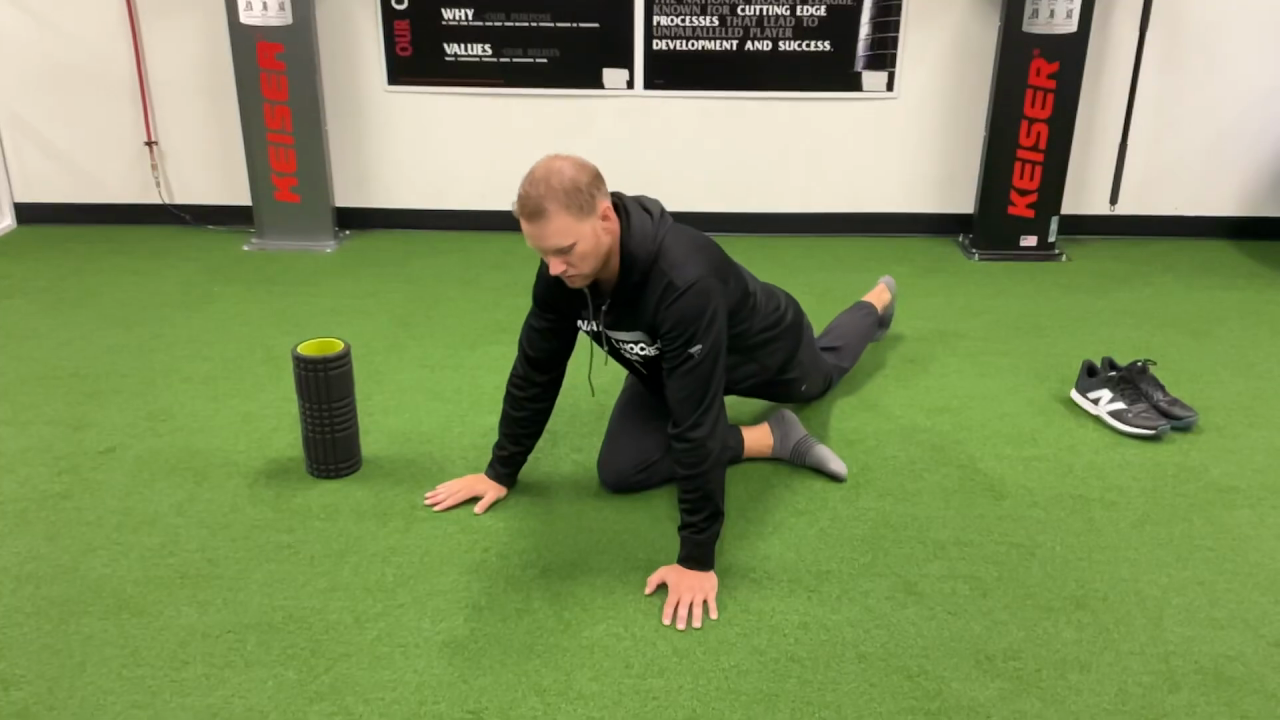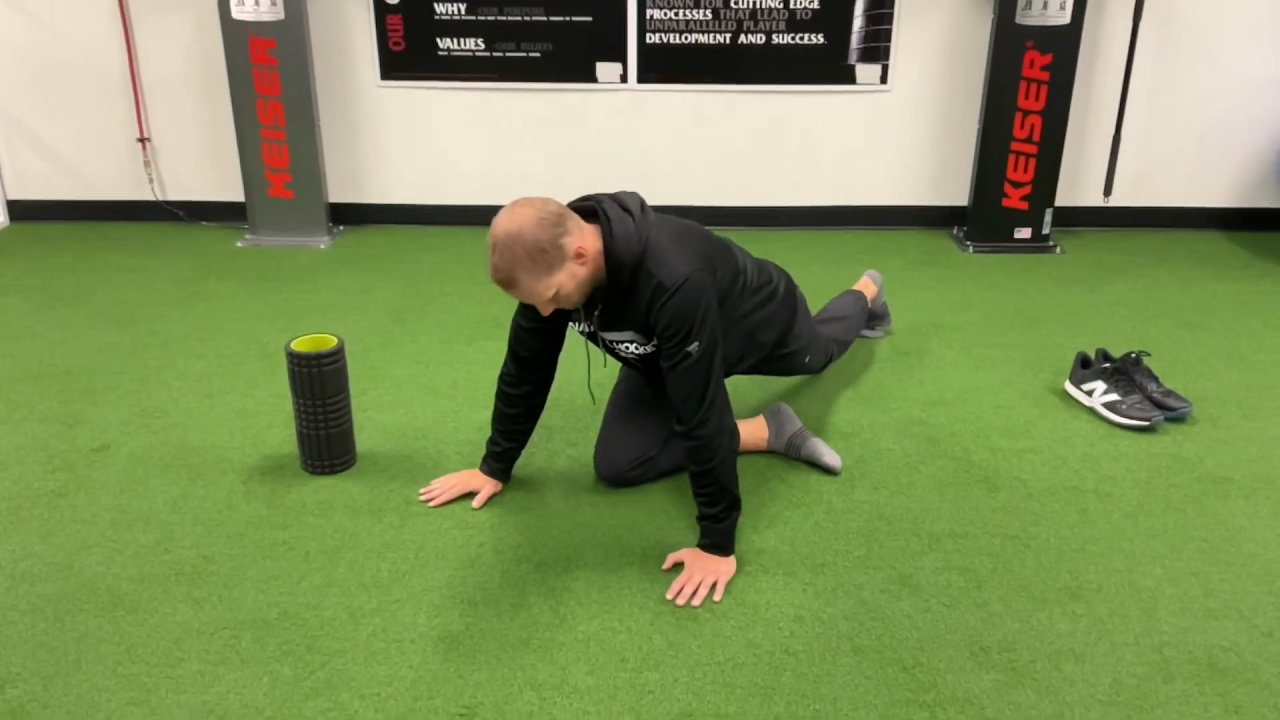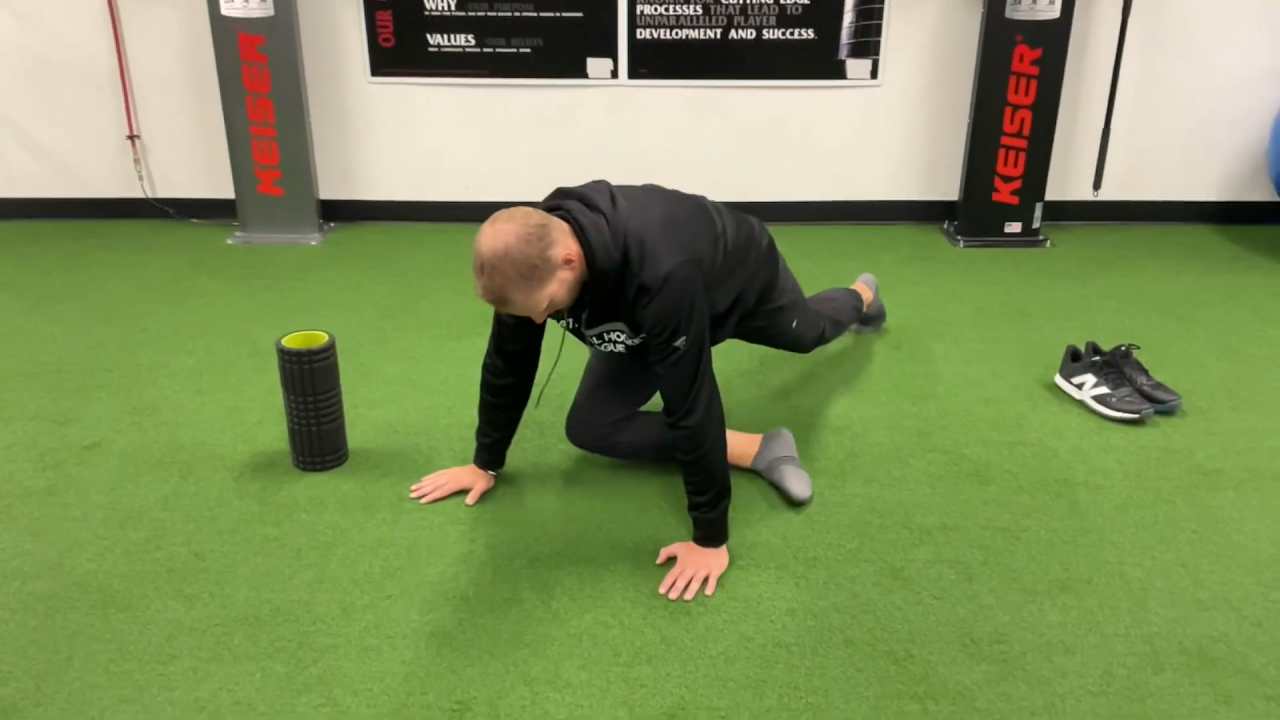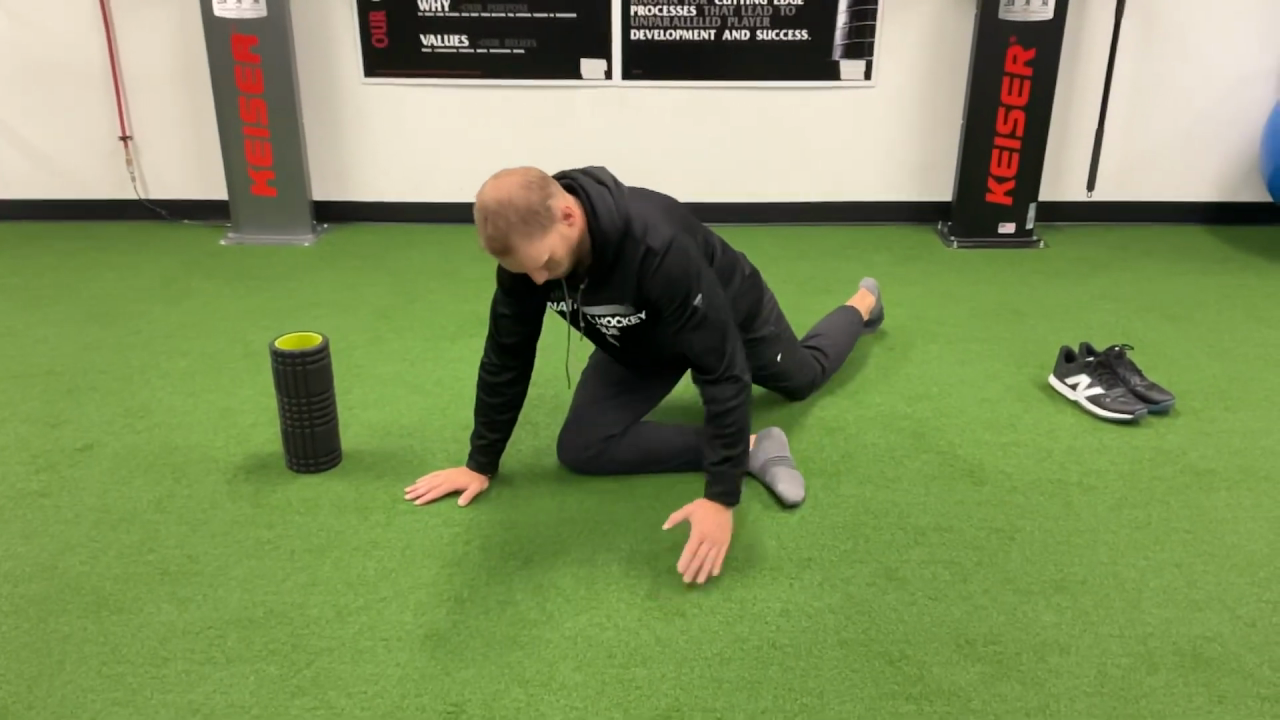
dt=0.5s
person 1, frame 1
left shoulder: (684, 280)
right shoulder: (562, 269)
left elbow: (697, 420)
right elbow: (537, 369)
left wrist: (697, 560)
right wrist: (500, 472)
left hip: (764, 349)
left knee: (823, 372)
right knee: (619, 470)
left ankle: (877, 300)
right ankle: (772, 438)
person 1, frame 2
left shoulder: (674, 280)
right shoulder: (549, 262)
left elbow: (701, 410)
right elbow: (526, 368)
left wrist: (718, 543)
right wrist: (494, 467)
left hip: (761, 321)
left knee: (818, 350)
right knee: (616, 463)
left ankle: (866, 293)
right ankle: (768, 431)
person 1, frame 3
left shoulder: (661, 272)
right shoulder: (528, 258)
left elbow: (690, 405)
right elbow: (508, 362)
left wrist: (710, 537)
right wrist: (486, 463)
left hip: (743, 278)
left knee: (807, 332)
right knee: (588, 426)
left ankle: (861, 296)
right ankle: (755, 450)
person 1, frame 4
left shoulder: (658, 244)
right shoulder: (528, 241)
left elbow: (722, 367)
right elbow: (507, 356)
left wrist: (721, 498)
right wrist: (480, 463)
left hip: (730, 313)
left knee: (802, 376)
right knee: (580, 449)
left ankle: (862, 303)
right ankle: (750, 448)
